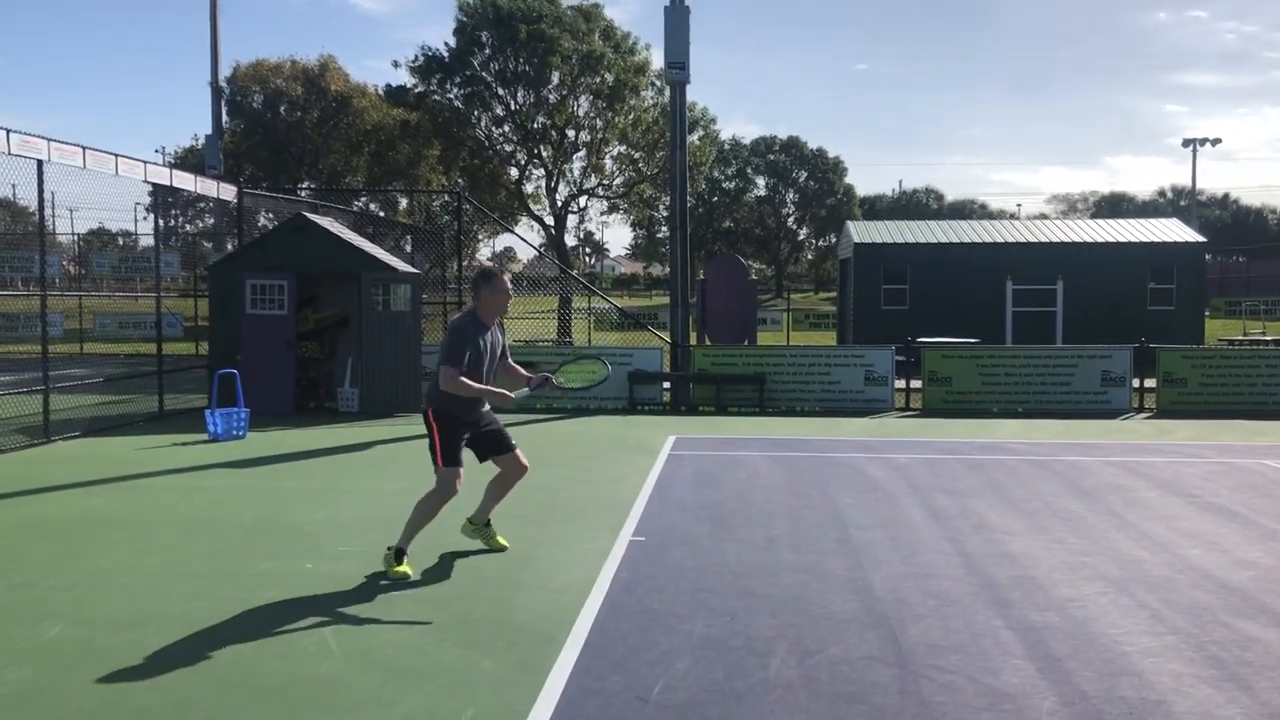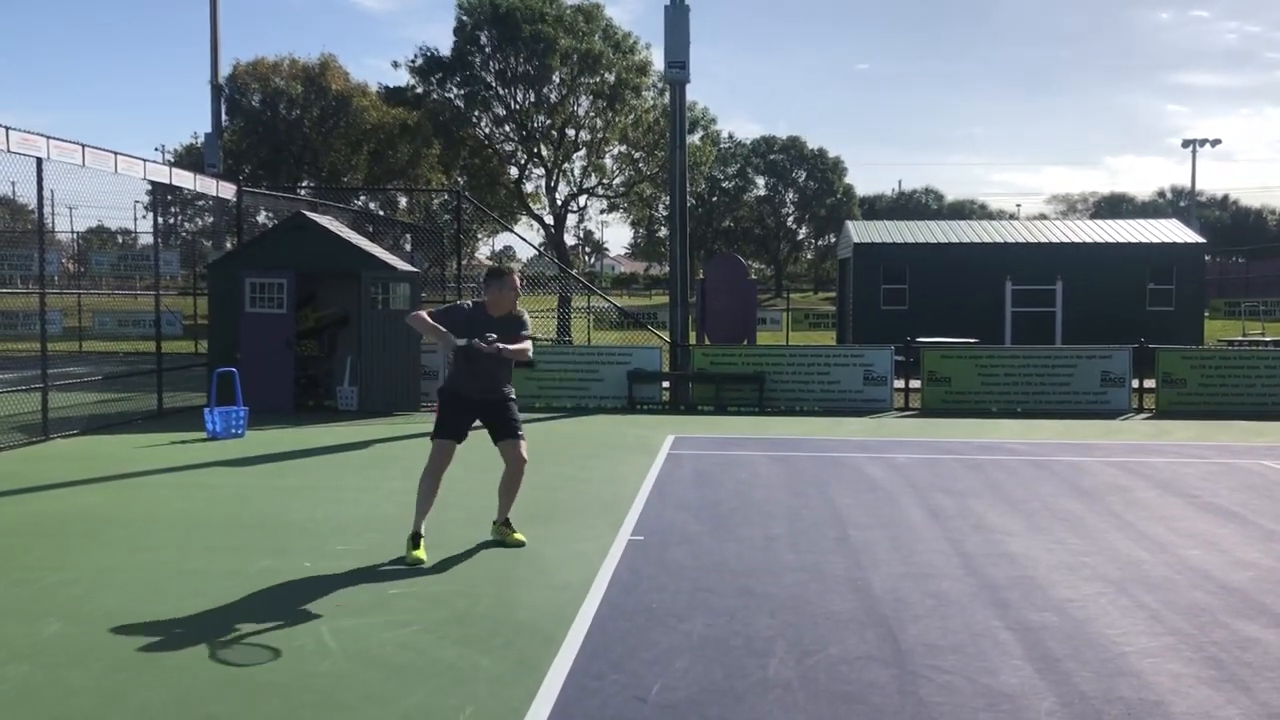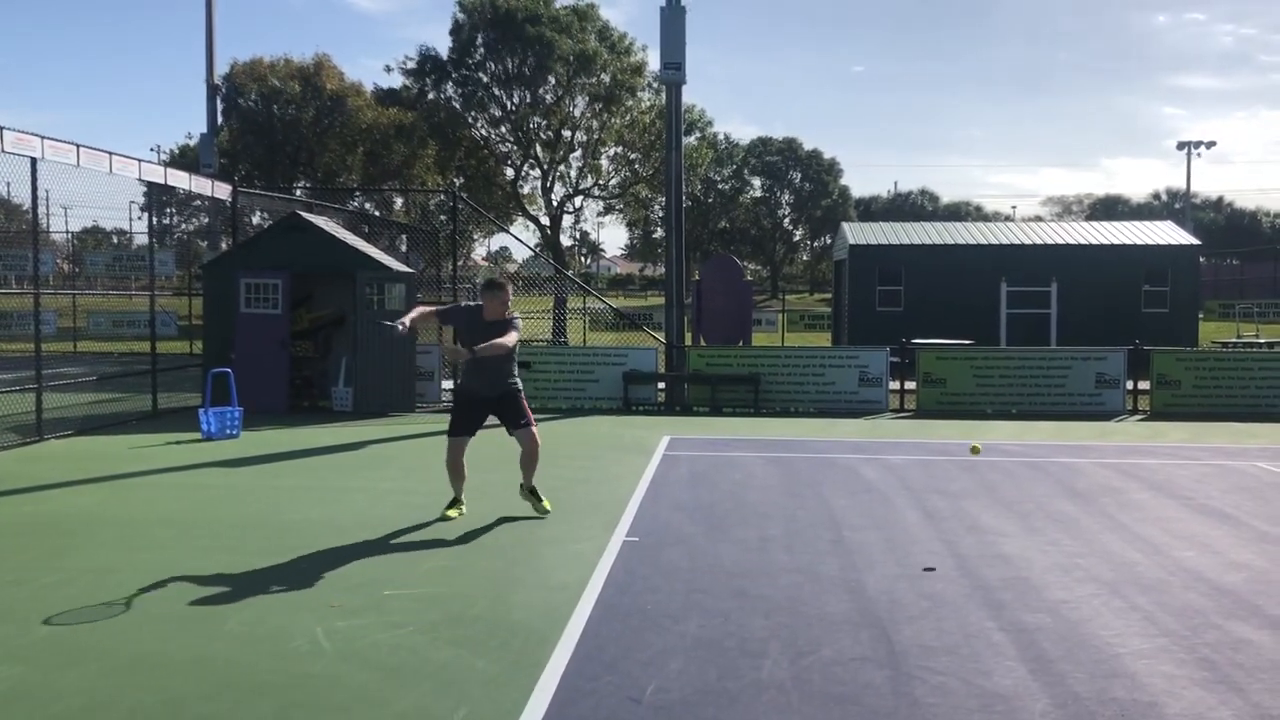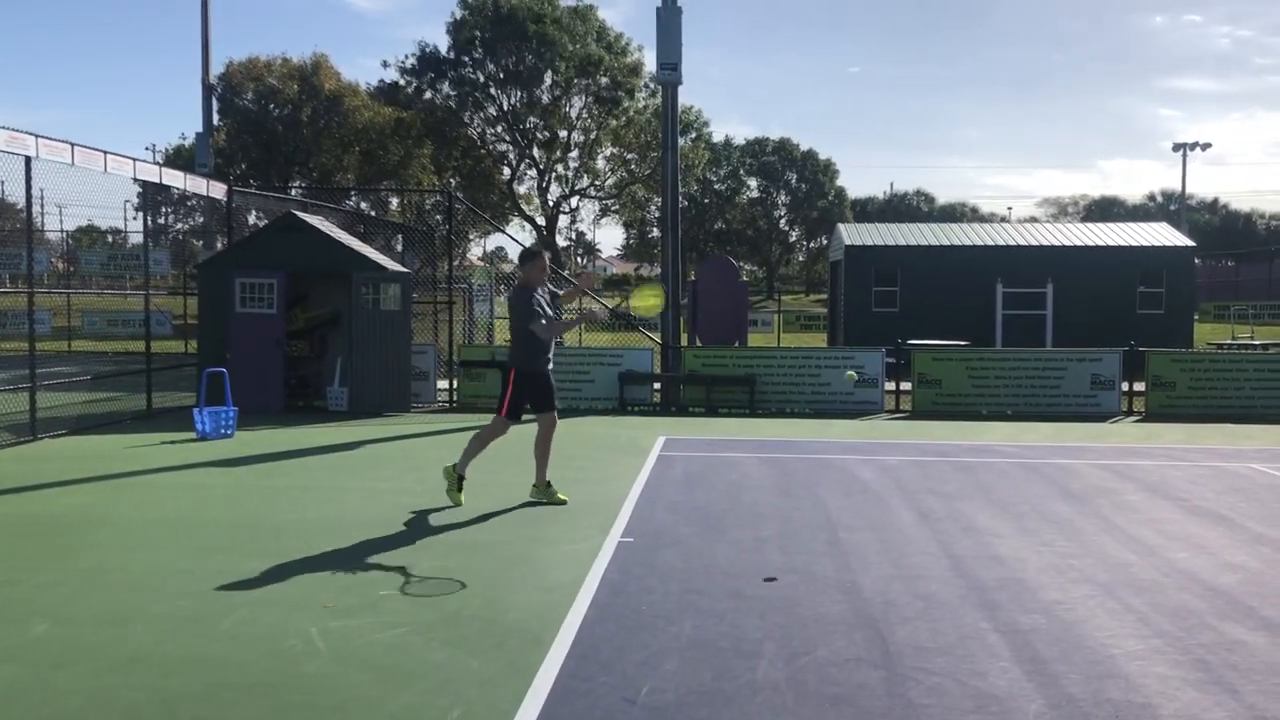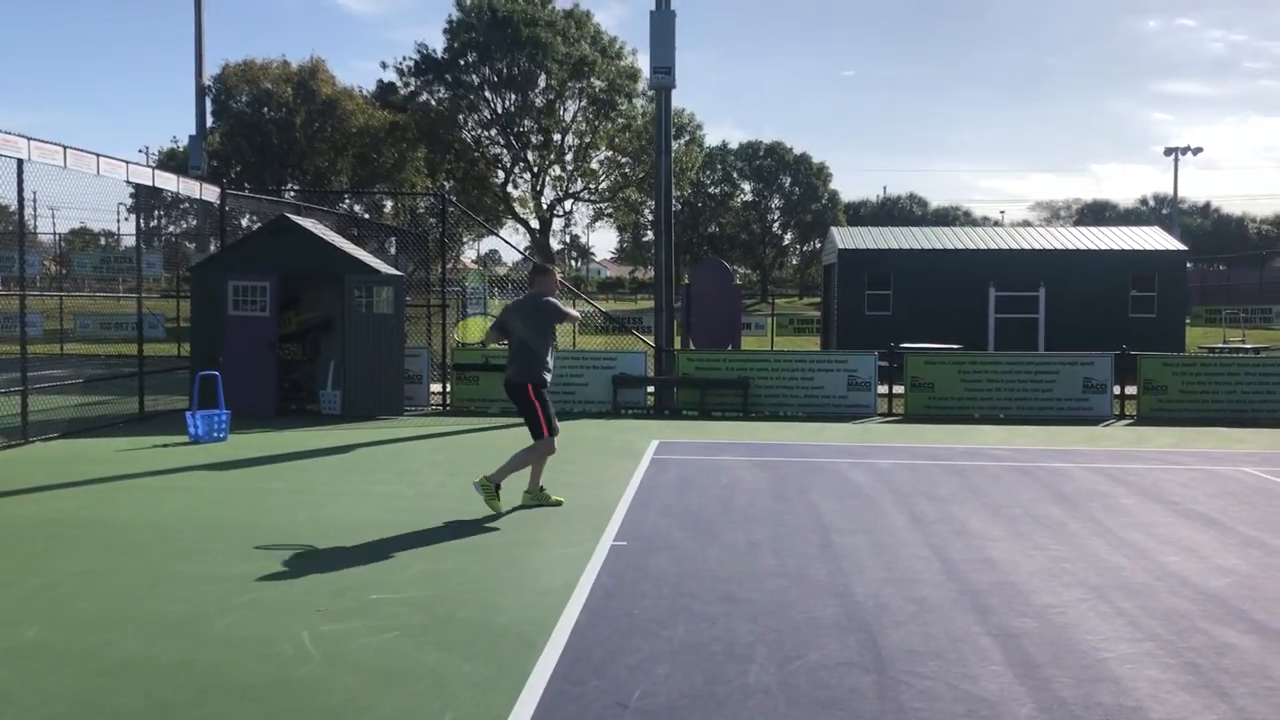
dt=0.5s
person 1, frame 1
left shoulder: (497, 327)
right shoulder: (463, 329)
left elbow: (505, 364)
right elbow: (447, 381)
left wrist: (531, 379)
right wrist: (492, 393)
left hip: (478, 413)
right hip: (446, 414)
left knee: (517, 467)
right knee: (448, 486)
left ankle: (477, 522)
right ankle: (398, 551)
person 1, frame 2
left shoulder: (518, 318)
right shoulder: (463, 312)
left elbow: (527, 351)
right elbow: (415, 317)
left wrist: (502, 348)
right wrist: (442, 335)
left hip: (498, 396)
right hip: (458, 394)
left knee: (518, 460)
right knee: (439, 458)
left ankle: (501, 523)
right ankle: (416, 533)
person 1, frame 3
left shoulder: (512, 322)
right shoulder: (464, 313)
left elbow: (506, 344)
right elbow: (426, 311)
left wrist: (470, 353)
right wrist: (407, 320)
left hip: (507, 390)
right hip: (470, 392)
left knee: (531, 441)
right knee: (455, 448)
left ankle: (528, 488)
right ankle: (458, 499)
person 1, frame 4
left shoulder: (542, 287)
right shoulder: (523, 296)
left elbow: (561, 299)
right elbow: (546, 331)
left wrist: (581, 284)
right wrist: (582, 318)
left hip: (542, 368)
right hip: (520, 369)
left knee: (548, 424)
right knee: (499, 426)
left ankle: (540, 486)
right ankle: (457, 471)
person 1, frame 5
left shoulder: (513, 308)
right shoulder: (546, 304)
left elbow: (491, 336)
right elbow: (574, 316)
right wrist: (561, 310)
left hip: (519, 380)
right hip: (528, 383)
left knee: (548, 435)
right knee: (546, 444)
left ankle: (534, 491)
right ankle: (491, 481)
